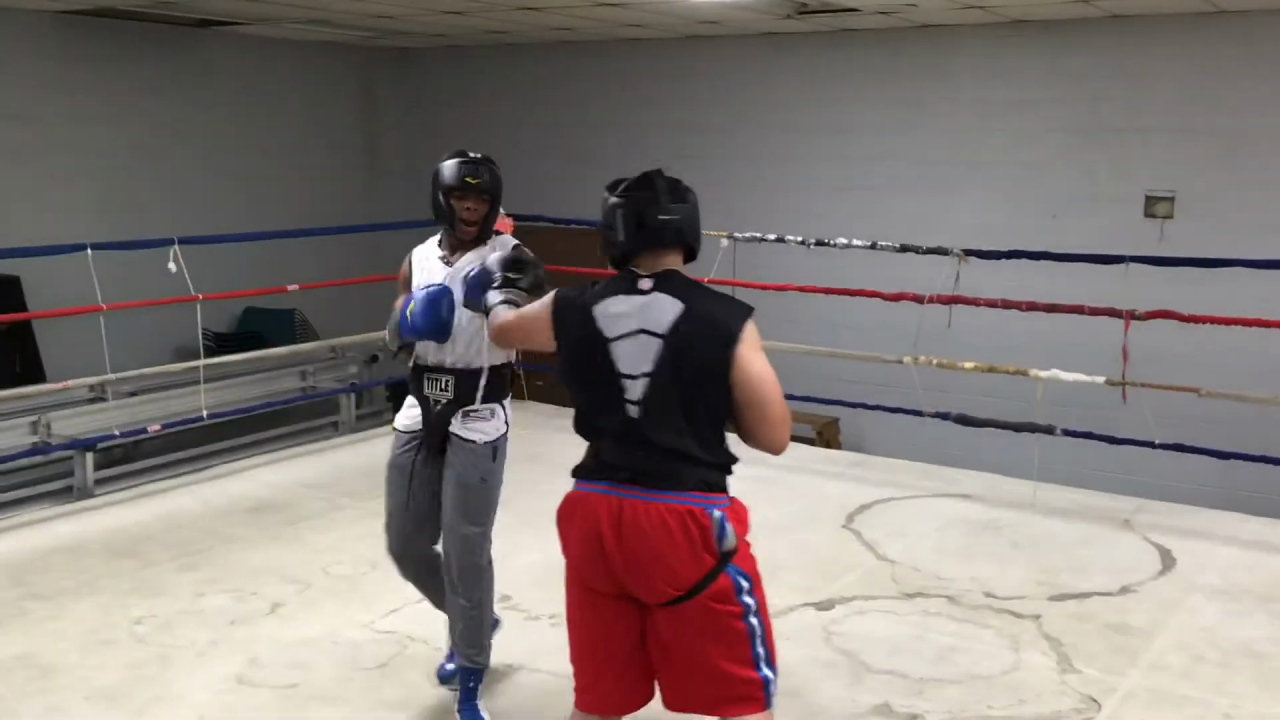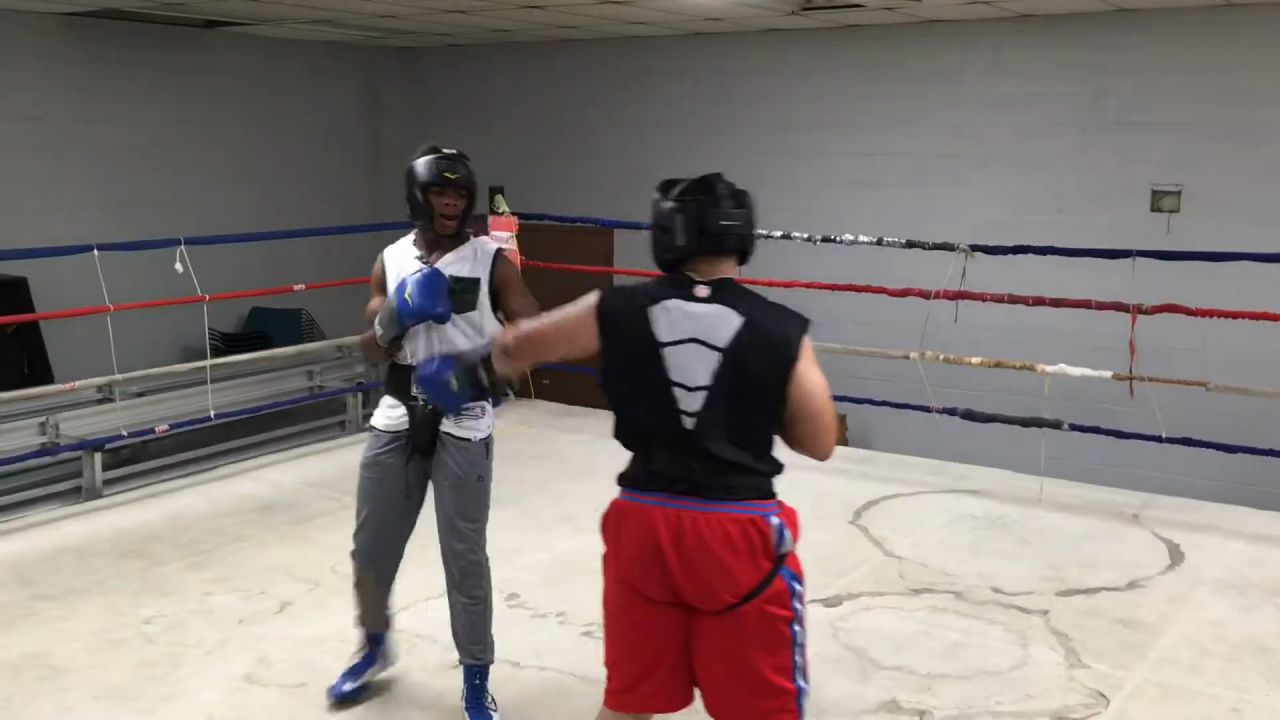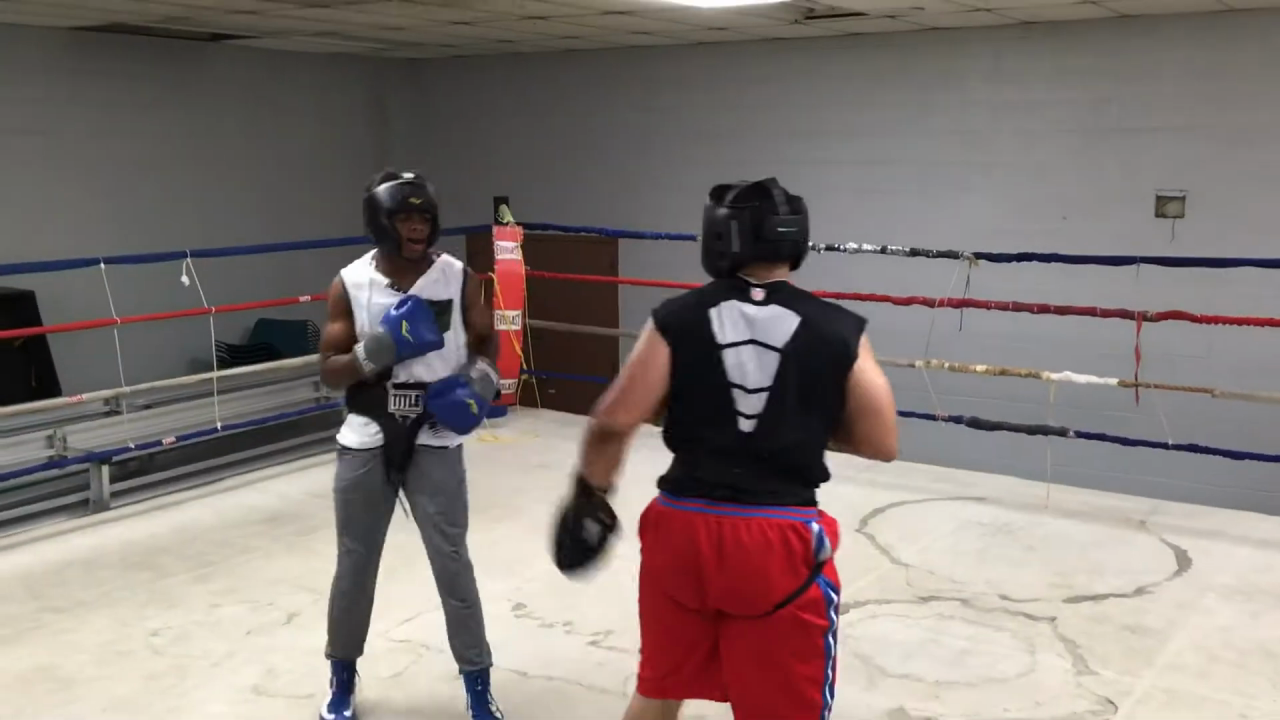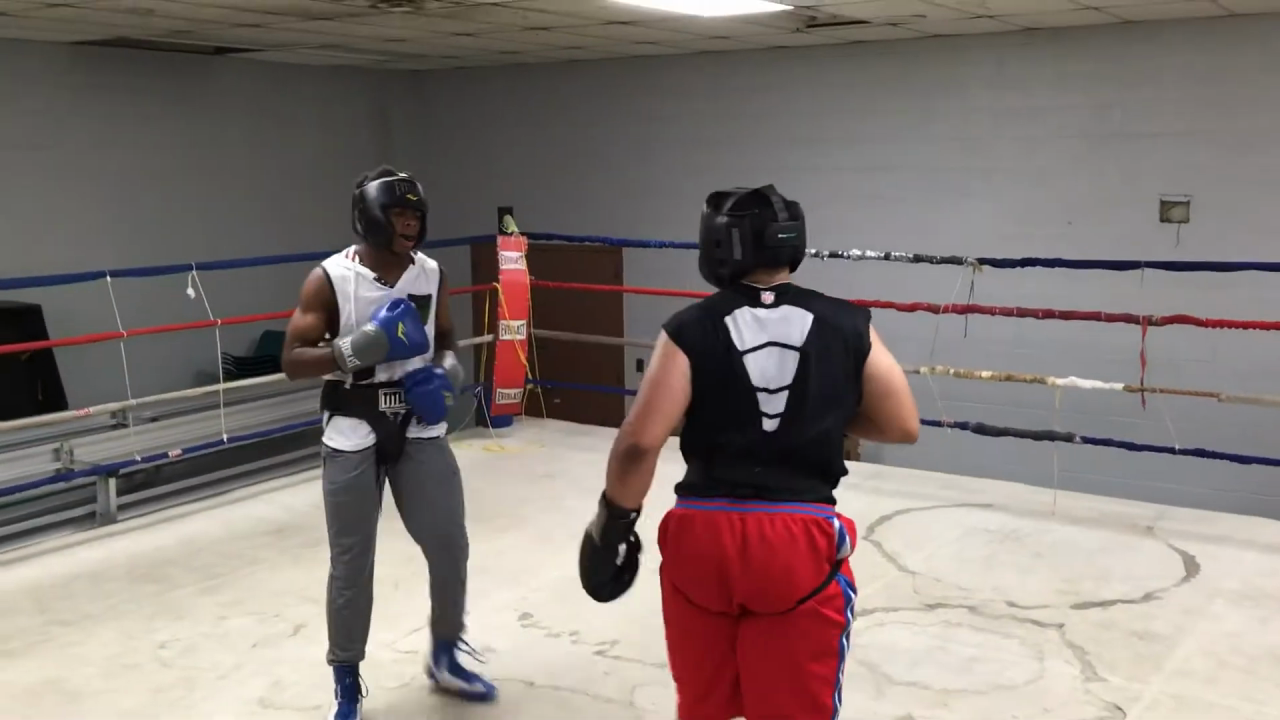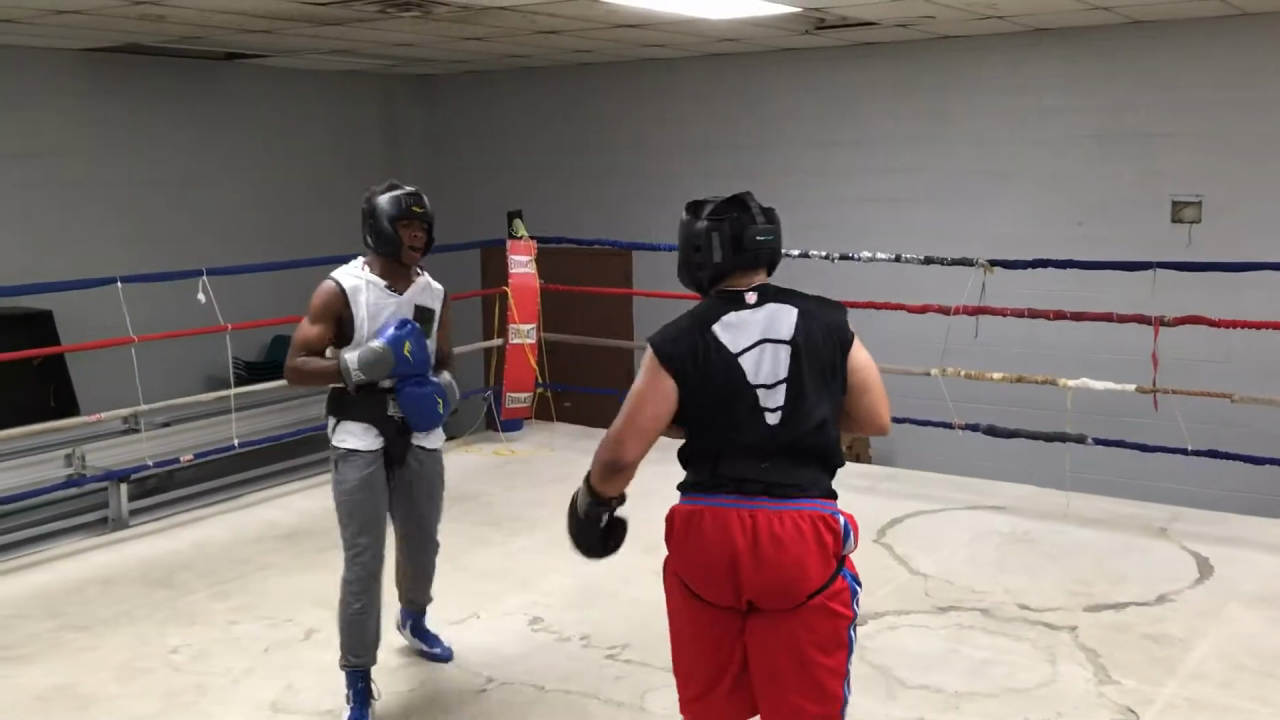
dt=0.2s
person 1, frame 1
left shoulder: (509, 256)
right shoulder: (417, 259)
right elbow: (395, 342)
right wrist: (404, 325)
left hip: (477, 420)
right hip: (419, 415)
left knee: (465, 553)
right knee: (406, 546)
right ankle: (476, 627)
person 1, frame 2
left shoulder: (492, 260)
right shoulder: (392, 260)
right elbow: (371, 351)
right wrist: (392, 320)
left hip: (462, 422)
right hip: (398, 416)
left knee: (464, 556)
right knee: (372, 546)
right ankle: (373, 649)
person 1, frame 3
left shoulder: (457, 278)
right shoulder: (350, 284)
left elbow: (486, 341)
right elbow: (330, 372)
left wrist: (478, 383)
right wrist: (373, 352)
left hip: (435, 437)
right hip: (366, 436)
left knee: (452, 562)
right knee: (355, 564)
person 1, frame 4
left shoulder: (431, 275)
right shoulder: (329, 279)
right elbow: (292, 361)
left wrist: (448, 372)
right wrist: (358, 348)
left hip: (420, 429)
right hip: (353, 433)
left knee: (449, 545)
right knee: (350, 563)
left ankle: (445, 657)
person 1, frame 5
left shoulder: (434, 293)
right shoulder: (340, 289)
right elbow: (295, 368)
left wrist: (444, 388)
right wrist: (362, 362)
left hip: (419, 434)
right hip: (360, 436)
left knee: (423, 542)
right knee: (363, 562)
left ankle: (414, 620)
person 2, frame 1
left shoulder: (574, 309)
right shoulder: (726, 320)
left elbow: (502, 328)
right elbow: (773, 437)
left wrist: (497, 295)
left hip: (598, 516)
right hip: (690, 524)
person 2, frame 2
left shoulder: (618, 311)
right shoulder: (781, 330)
left elbow: (519, 345)
right elbow: (819, 443)
left wrist: (479, 363)
left hip: (644, 523)
right hip: (741, 533)
person 2, frame 3
left shoulder: (678, 319)
right shoulder: (839, 332)
left elbow: (613, 423)
right elbow: (882, 445)
left wrist: (588, 495)
left hip: (682, 529)
right hip: (782, 542)
person 2, frame 4
left shoulder: (690, 330)
right shoulder: (848, 327)
left elbow: (640, 441)
right elbow: (903, 426)
left wrist: (614, 518)
left hip: (702, 533)
right hip: (801, 542)
person 2, frame 5
left shoulder: (676, 343)
right shoulder: (828, 322)
left elbow: (623, 453)
right elbow: (874, 419)
left wrist: (594, 498)
left hip: (707, 534)
right hip: (804, 538)
